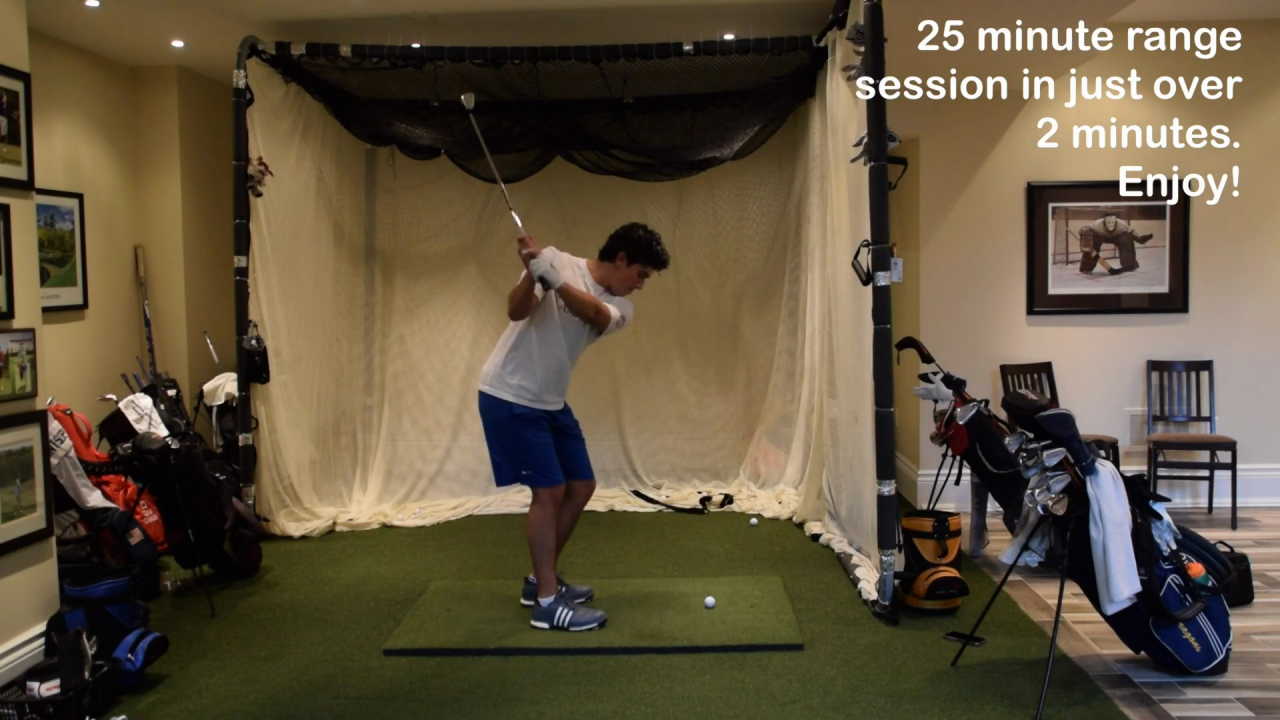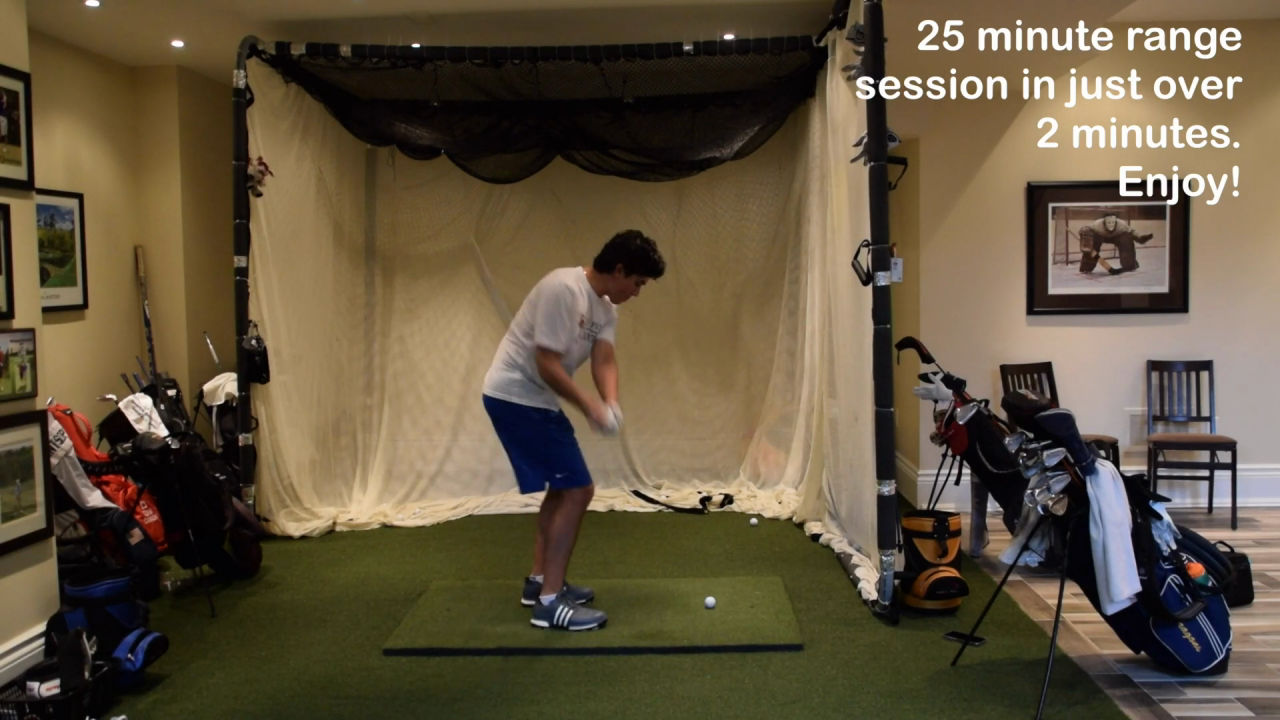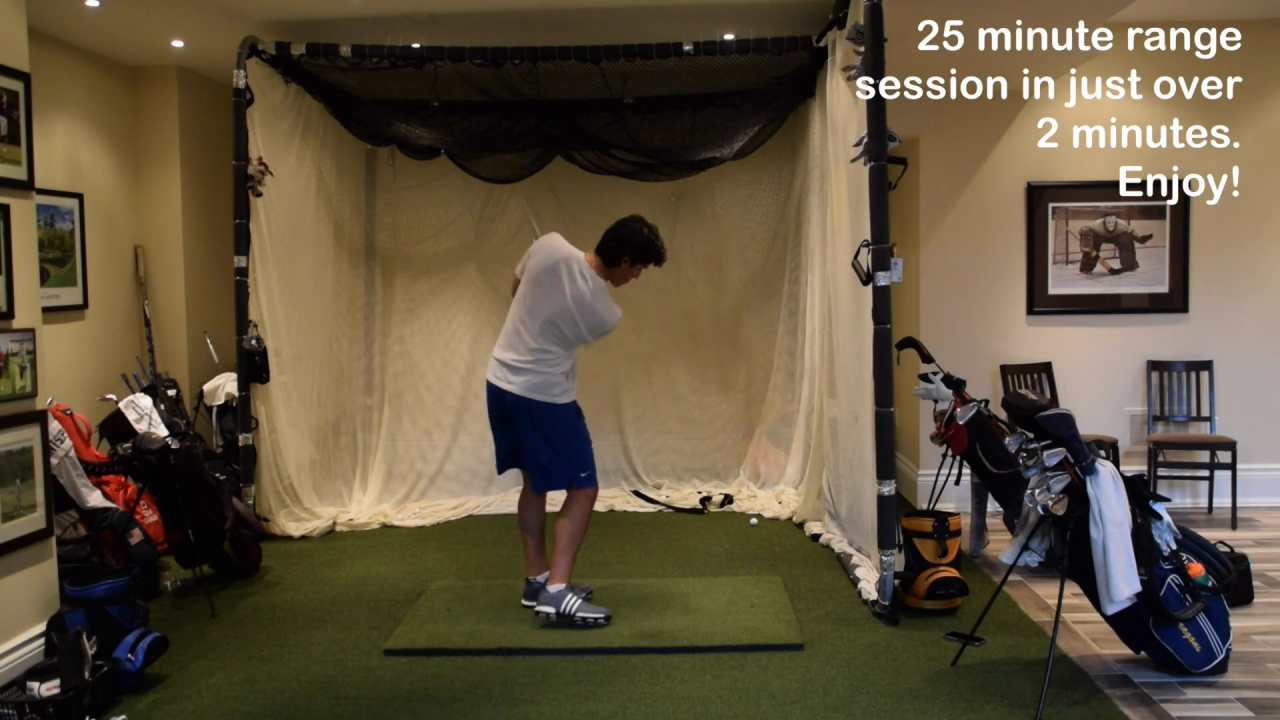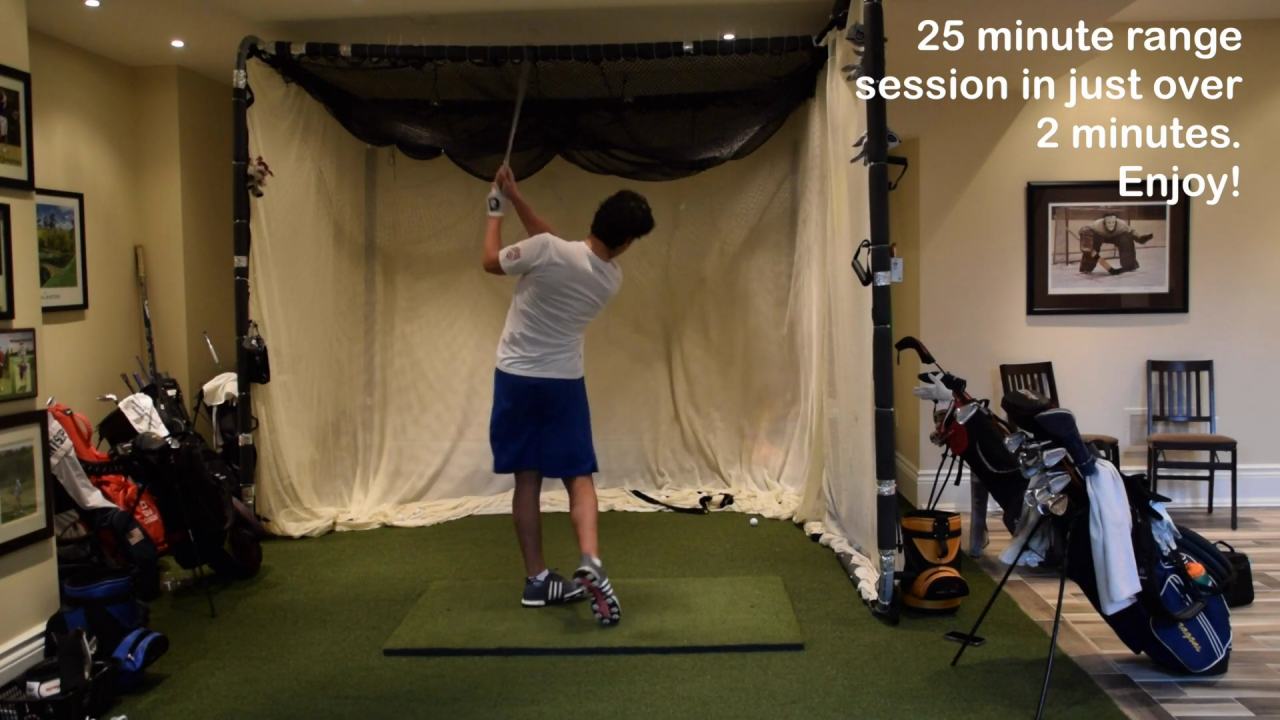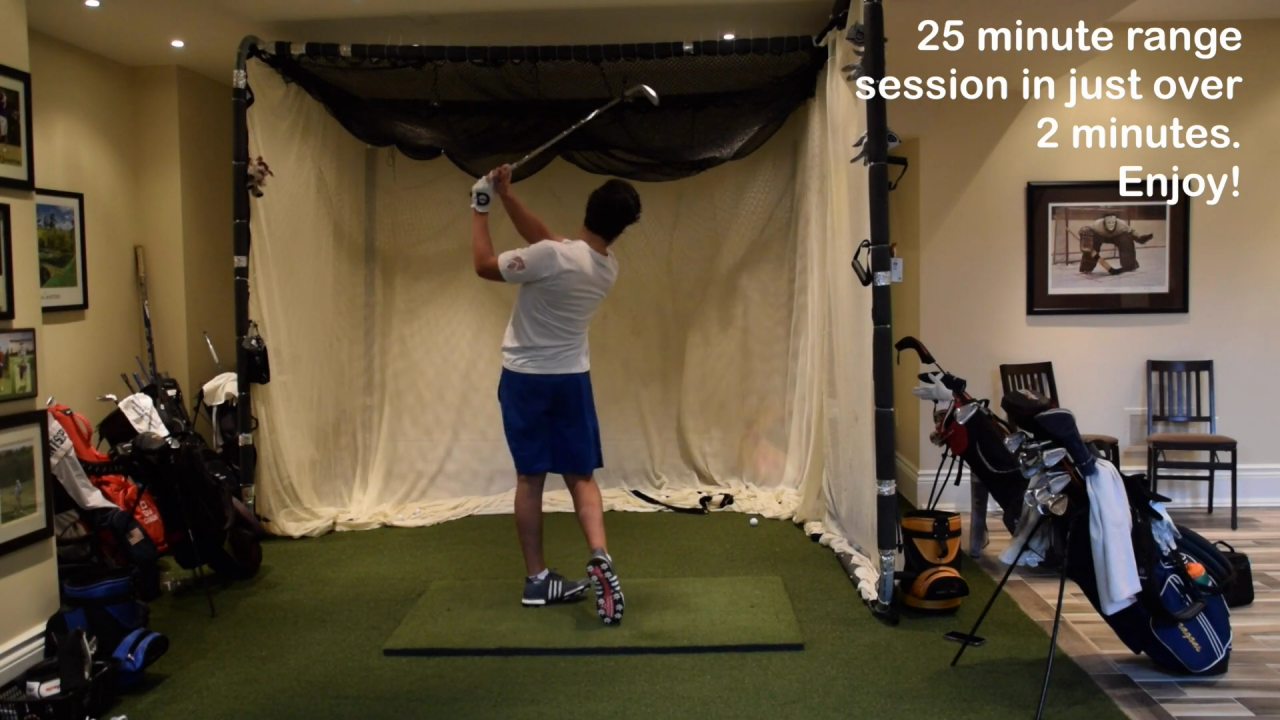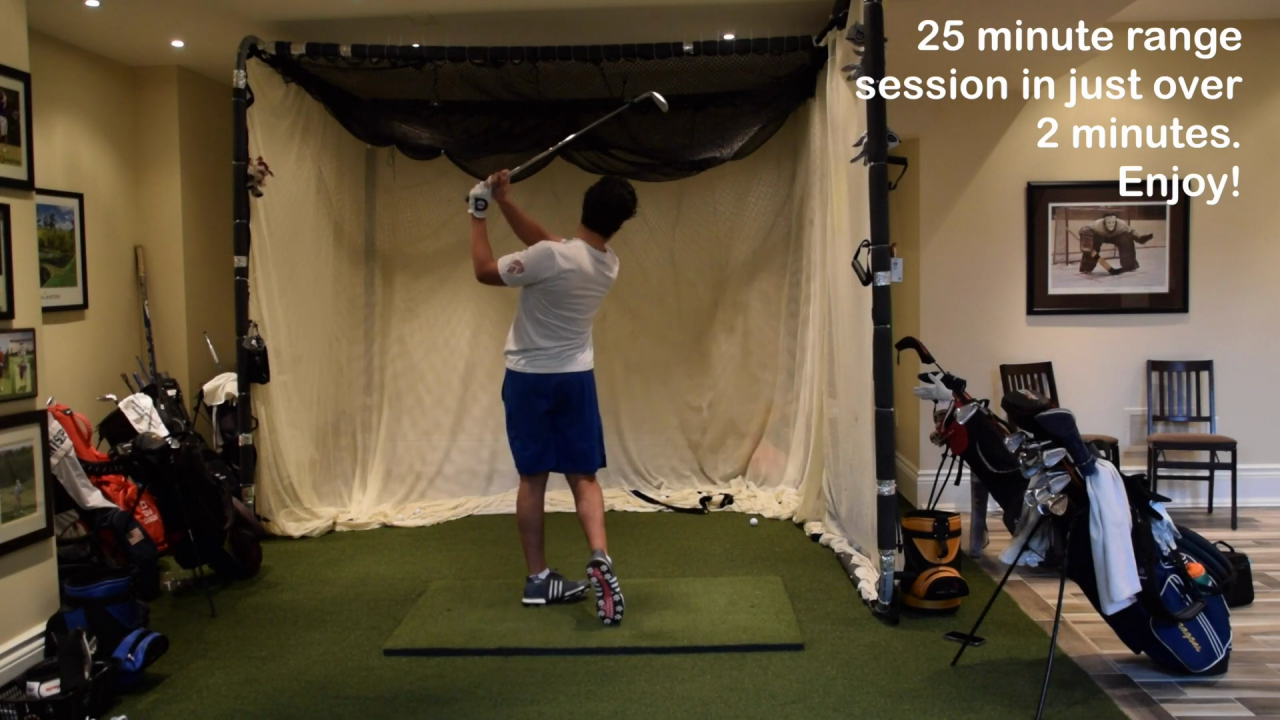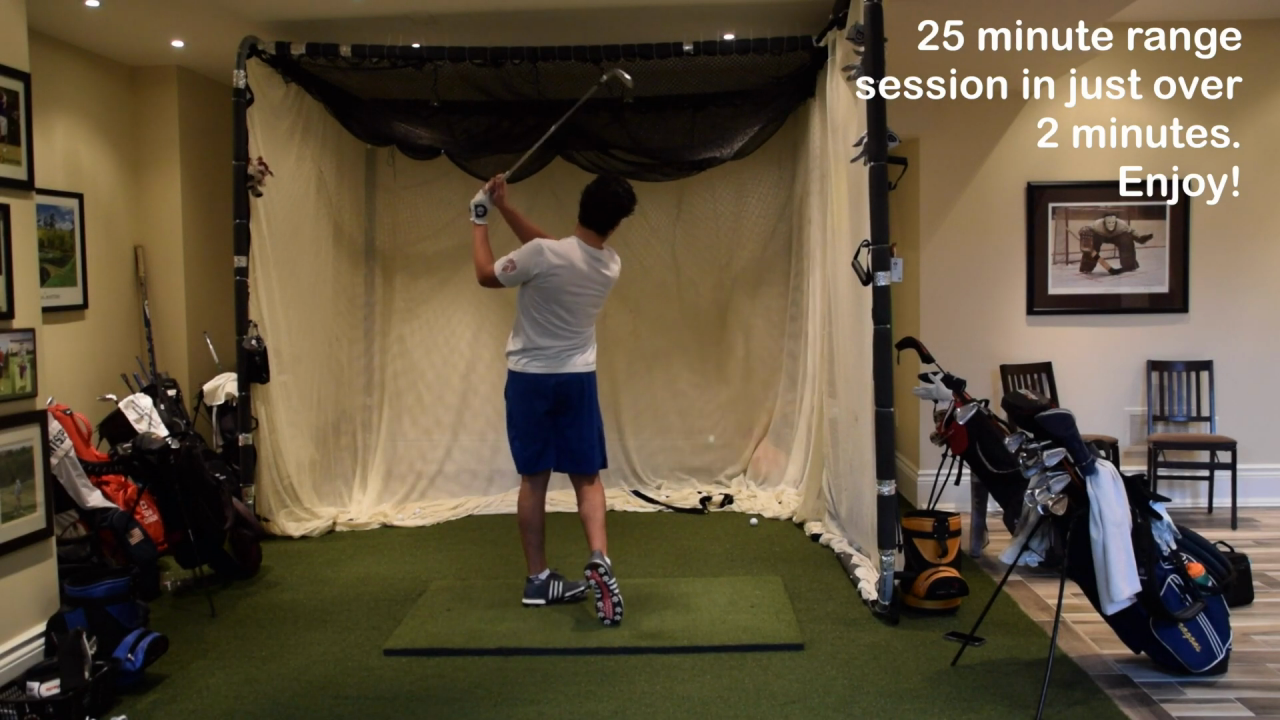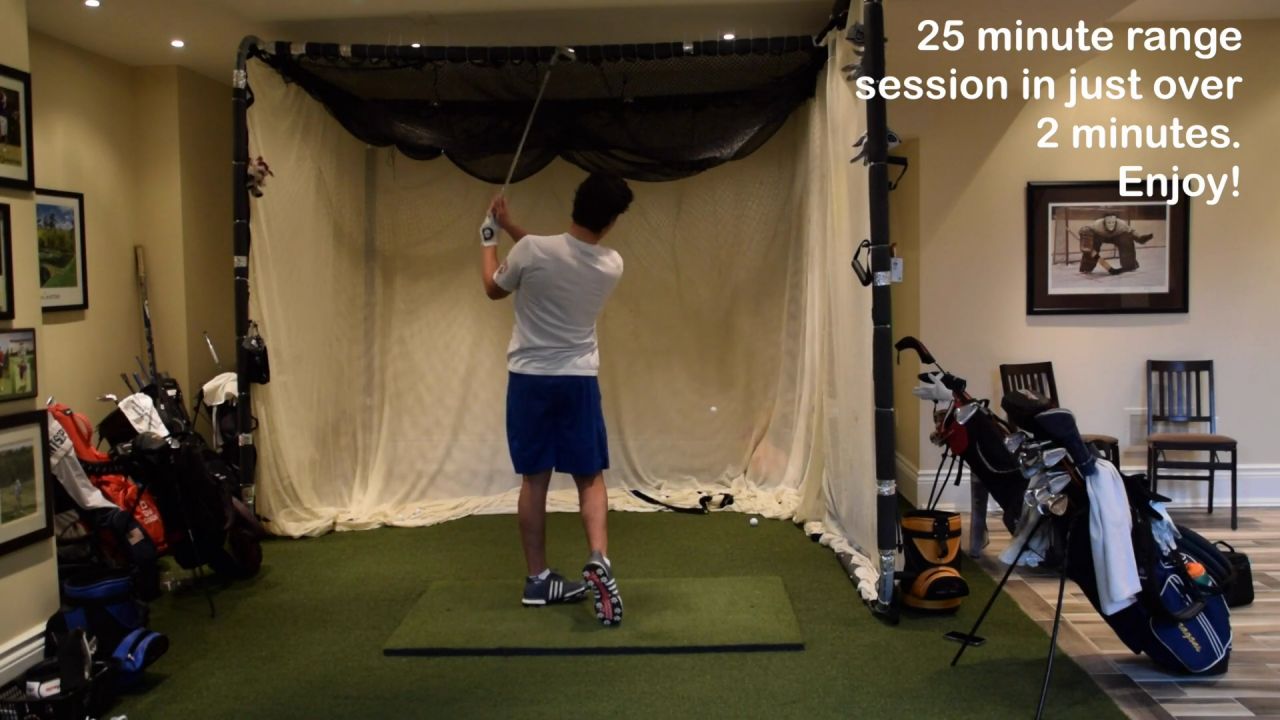
dt=0.2s
person 1, frame 1
left shoulder: (619, 307)
right shoulder: (555, 259)
left elbow: (592, 310)
right elbow: (516, 311)
left wrist: (557, 283)
right wrist: (531, 274)
left hip: (550, 402)
right hip: (509, 396)
left knee: (580, 486)
right knee: (549, 491)
left ankle: (541, 578)
right ankle: (547, 602)
person 1, frame 2
left shoulder: (605, 310)
right shoulder: (562, 289)
left elbow: (605, 361)
right elbow: (547, 366)
left wrist: (611, 405)
right wrist: (589, 407)
left hip: (537, 401)
right hip: (515, 399)
left knee: (571, 489)
right knee: (573, 490)
left ankle: (540, 579)
right ankle: (549, 602)
person 1, frame 3
left shoulder: (550, 247)
right shoulder: (605, 313)
left elbow: (517, 287)
left hip: (501, 384)
right hip: (546, 397)
left knee: (535, 481)
right knee: (582, 489)
left ankle: (538, 579)
right ankle: (557, 591)
person 1, frame 4
left shoulder: (549, 249)
right shoulder: (610, 280)
left elbow: (492, 263)
left wrist: (497, 208)
right wrist: (515, 197)
left hip: (515, 378)
right hip: (563, 383)
left knee: (528, 478)
right knee: (579, 477)
left ankle: (536, 579)
right ankle: (589, 564)
person 1, frame 5
left shoulder: (552, 257)
right shoulder: (608, 268)
left elbow: (485, 266)
left wrist: (480, 206)
right wrist: (506, 196)
left hip: (524, 378)
right hip: (572, 379)
left knee: (531, 478)
right knee: (581, 476)
left ankle: (537, 579)
right ankle: (600, 555)
person 1, frame 6
left shoulder: (551, 258)
right shoulder: (609, 265)
left elbow: (485, 272)
left wrist: (478, 213)
right wrist: (504, 201)
left hip: (528, 378)
right hip: (576, 378)
left knee: (532, 477)
right knee: (583, 476)
left ankle: (537, 579)
right ankle: (600, 556)
person 1, frame 7
left shoulder: (543, 255)
right shoulder: (611, 265)
left elbow: (487, 276)
left wrist: (480, 219)
right wrist: (504, 207)
left hip: (529, 377)
right hip: (578, 379)
left knee: (534, 477)
right knee: (586, 476)
left ankle: (537, 579)
right ankle: (599, 558)
person 1, frame 8
left shoulder: (533, 251)
right shoulder: (612, 265)
left elbow: (494, 289)
left wrist: (490, 238)
right wrist: (509, 225)
left hip: (529, 379)
right hip: (579, 381)
left knee: (535, 478)
right knee: (589, 476)
left ankle: (537, 578)
right ankle: (599, 559)
